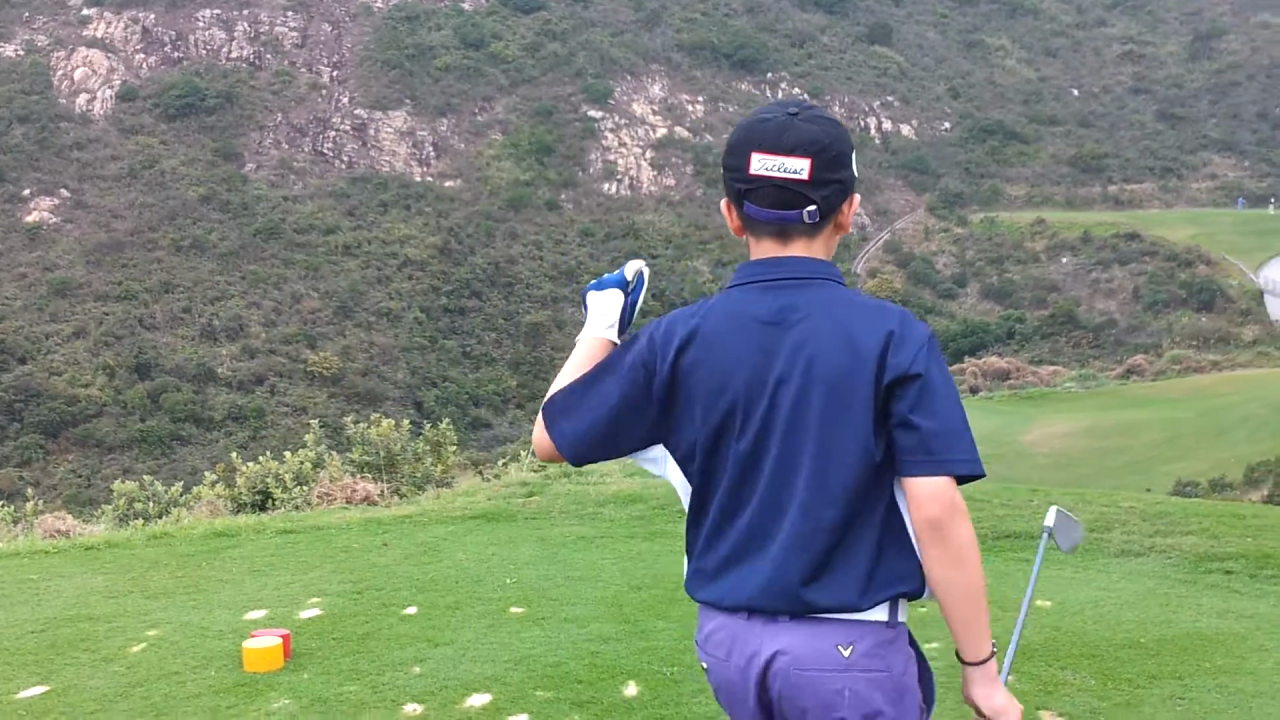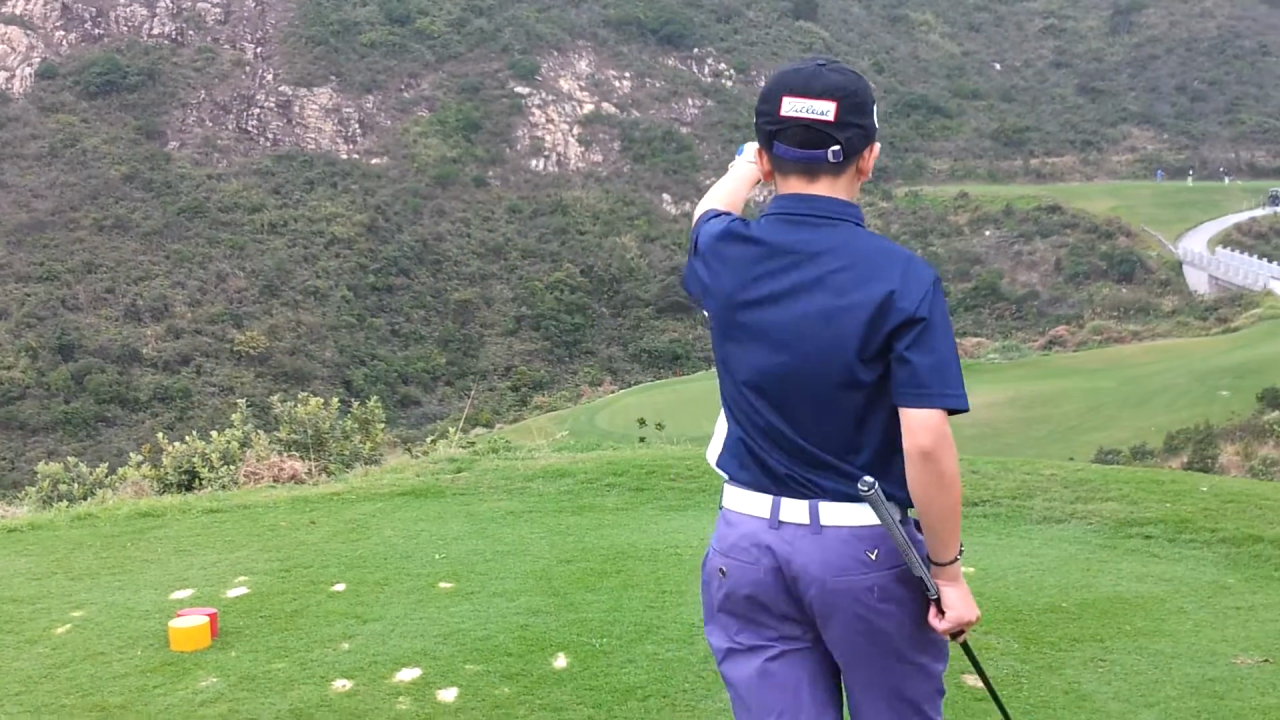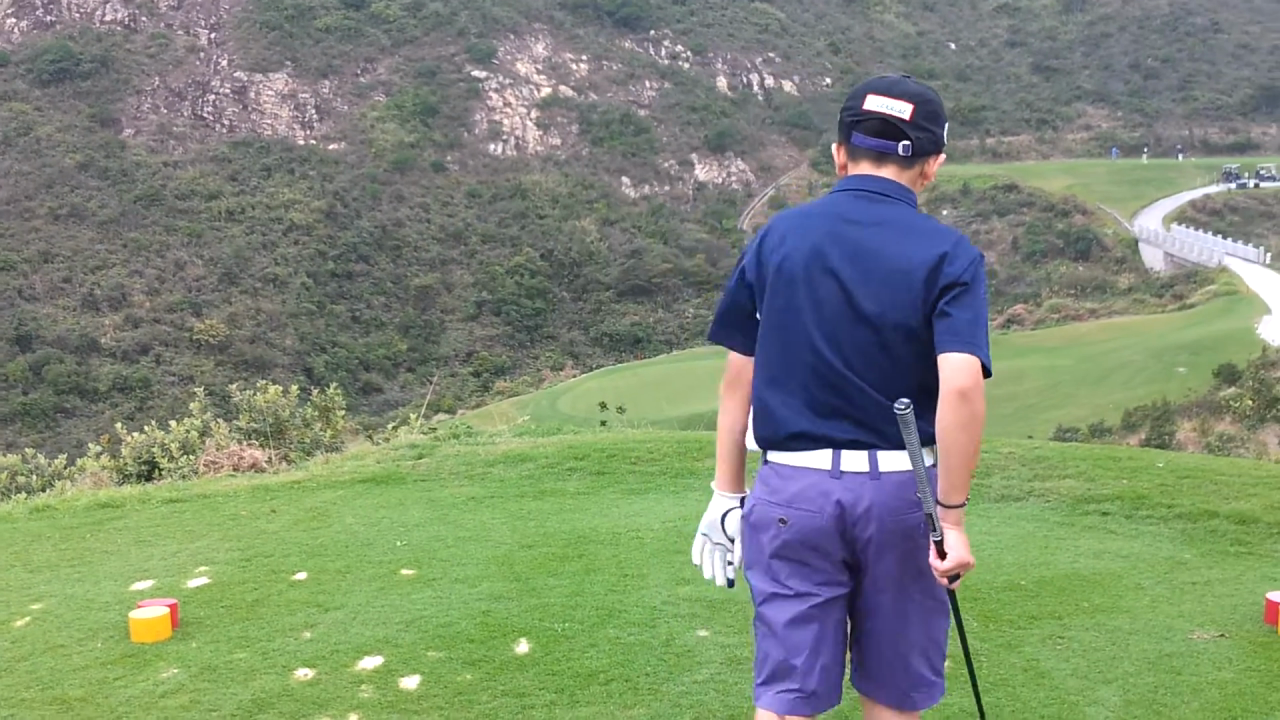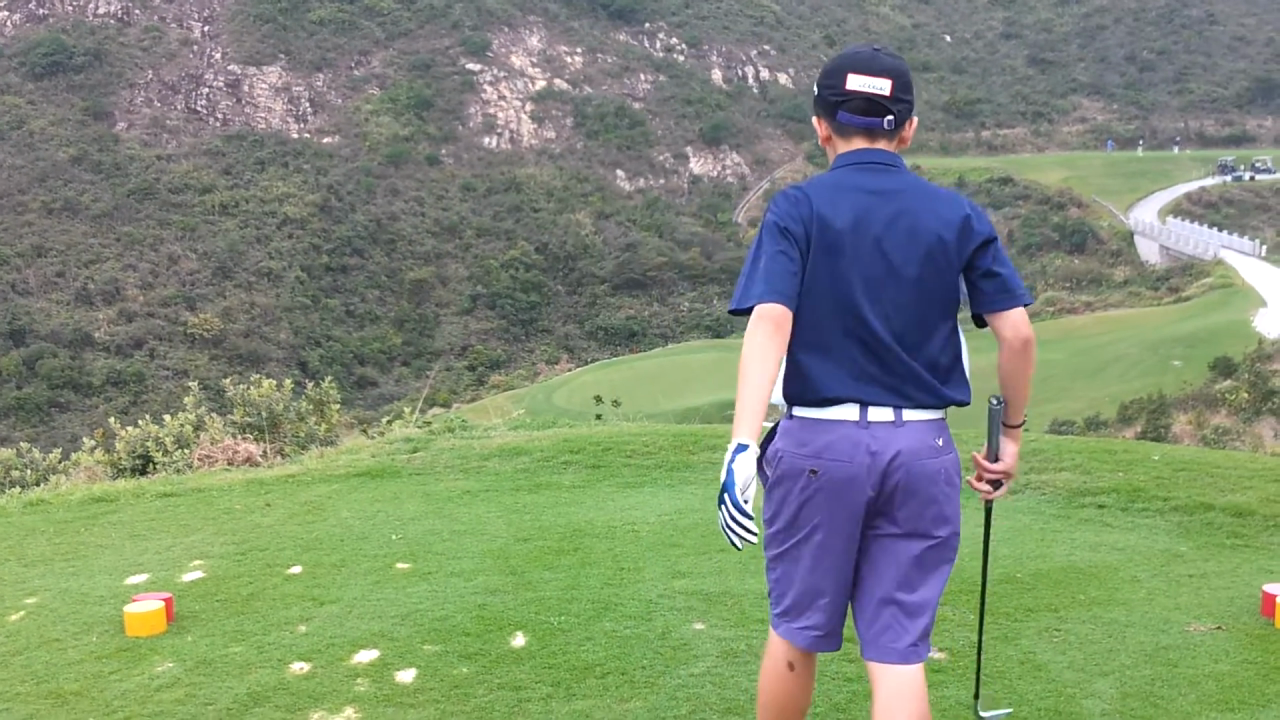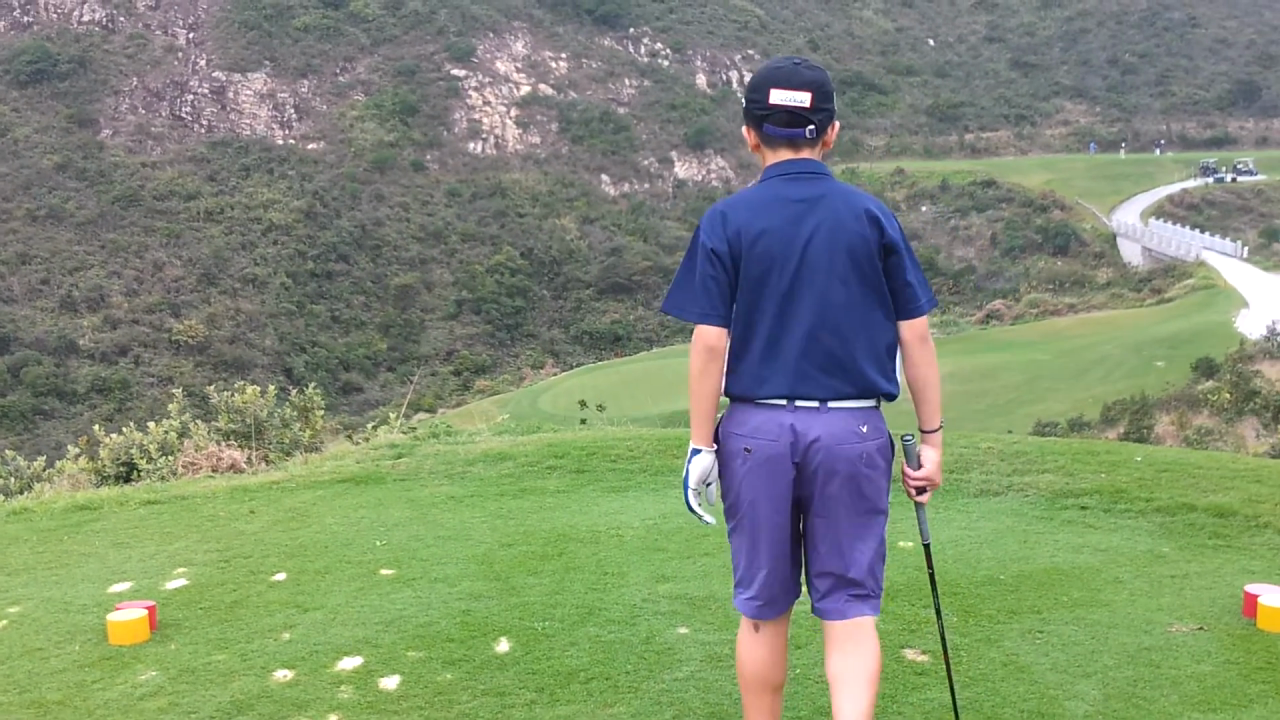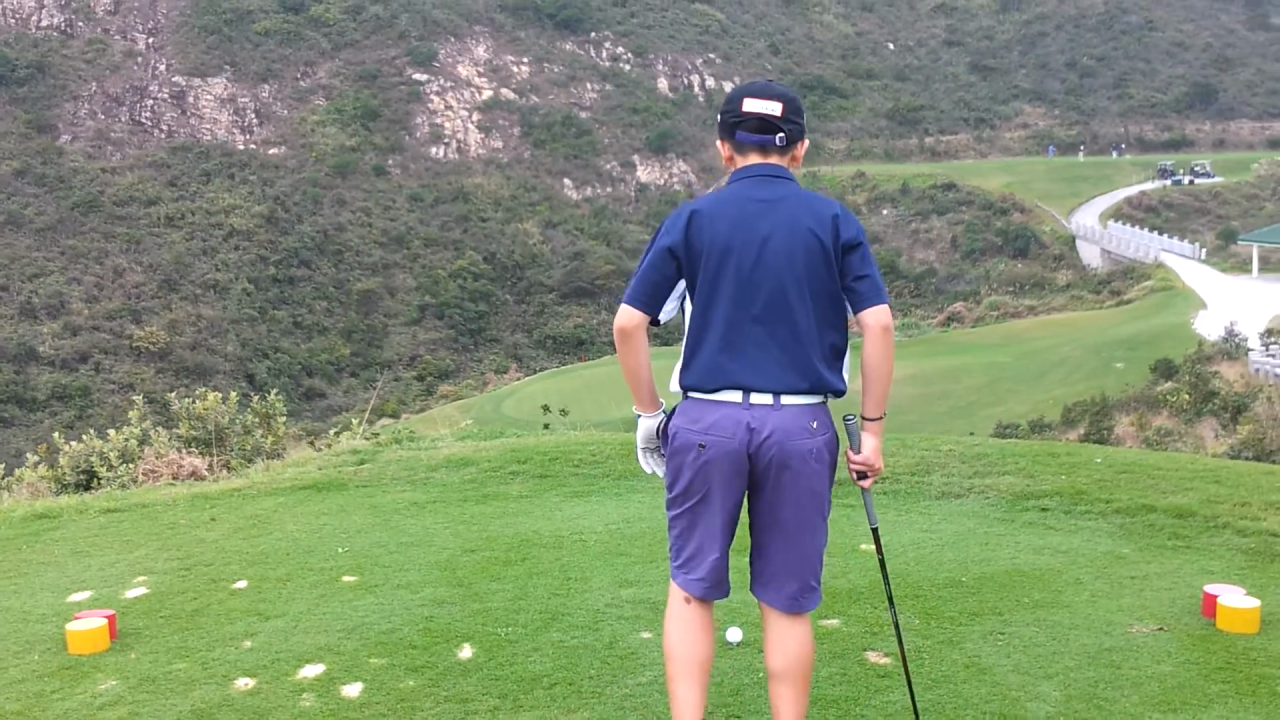
dt=0.4s
person 1, frame 1
left shoulder: (679, 341)
right shoulder: (893, 337)
left elbow: (550, 438)
right elbow: (935, 512)
left wrist: (600, 324)
right wrist: (979, 666)
left hip: (727, 640)
right hip: (848, 651)
person 1, frame 2
left shoulder: (722, 255)
right shoulder: (902, 279)
right elbow: (926, 444)
left wrist: (746, 162)
right wrist: (948, 570)
left hip: (748, 542)
right hip: (865, 549)
person 1, frame 3
left shoulder: (776, 238)
right shoulder: (950, 253)
left elbow: (738, 373)
right elbow: (963, 387)
left wrist: (725, 490)
right wrist: (951, 514)
left hip: (793, 488)
right hip: (897, 492)
person 1, frame 4
left shoulder: (796, 207)
right shoulder: (957, 215)
left elbow: (771, 324)
right elbow: (1017, 333)
left wrist: (743, 443)
right wrist: (1010, 432)
left hip: (818, 444)
right hip: (921, 448)
left knee: (797, 632)
right knee: (897, 653)
person 1, frame 5
left shoulder: (726, 220)
right shoulder: (872, 216)
left elbow: (709, 345)
right elbow: (916, 335)
left wrist: (700, 446)
right wrist: (931, 437)
left hip: (758, 431)
right hip: (851, 431)
left knee: (763, 609)
right knee: (849, 615)
person 1, frame 6
left shoulder: (692, 218)
right shoulder: (834, 219)
left elbow: (628, 324)
right elbow: (878, 324)
left wrist: (648, 411)
right wrist: (871, 428)
left hip: (708, 421)
right hip: (799, 424)
left knee: (693, 588)
right knee: (789, 602)
